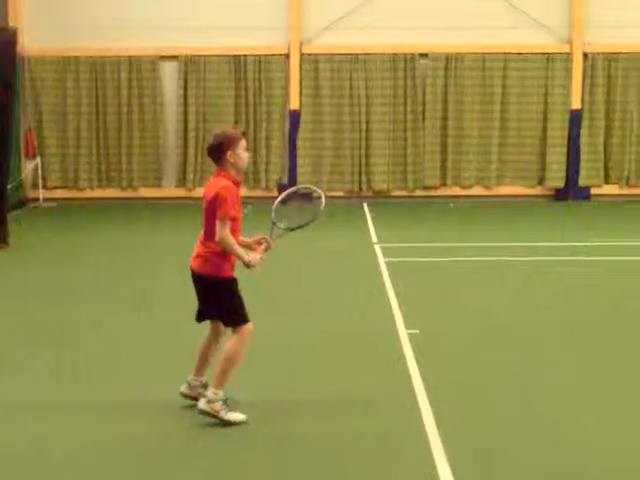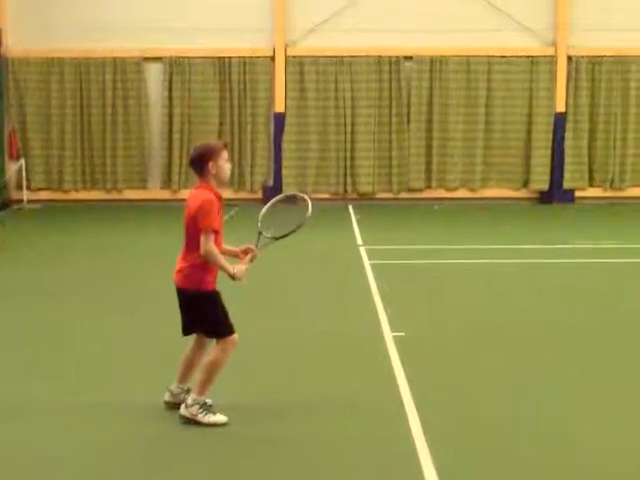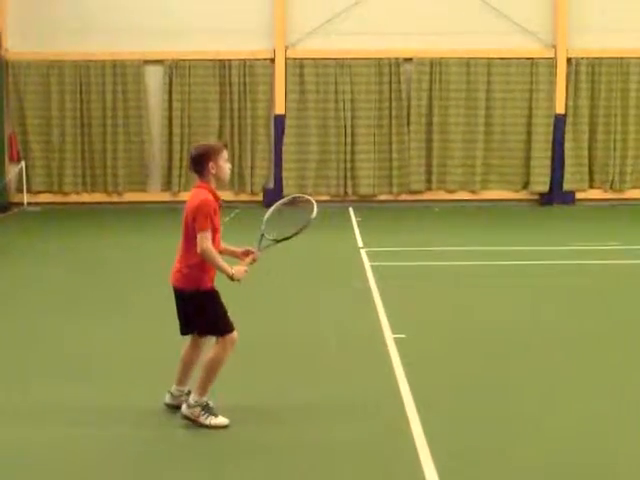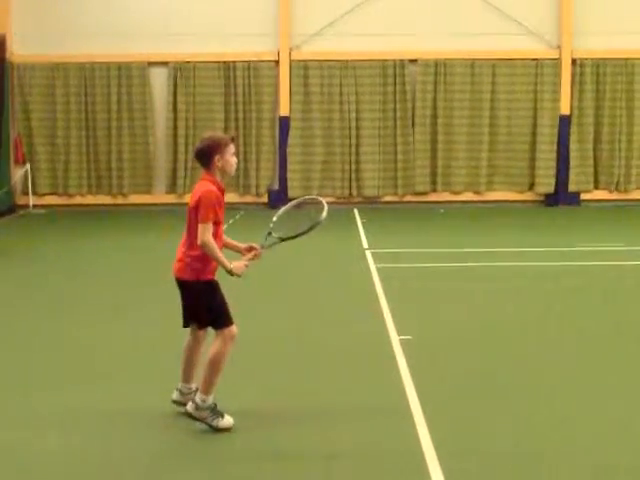
dt=0.3s
person 1, frame 1
left shoulder: (216, 184)
right shoulder: (226, 189)
right elbow: (222, 237)
left wrist: (248, 242)
right wrist: (246, 259)
left hip: (204, 266)
right hip: (216, 270)
left knee: (218, 327)
right knee: (243, 330)
left ankle: (195, 384)
right ankle: (213, 399)
person 1, frame 2
left shoulder: (198, 195)
right shoulder: (208, 201)
right elbow: (206, 250)
left wrist: (234, 251)
right wrist: (232, 271)
left hip: (188, 278)
right hip: (199, 282)
left knee: (204, 337)
right knee: (228, 340)
left ankle: (177, 391)
right ankle: (194, 404)
person 1, frame 3
left shoulder: (201, 196)
right shoulder: (205, 201)
right elbow: (204, 248)
left wrist: (236, 252)
right wrist: (230, 272)
left hip: (185, 279)
right hip: (197, 282)
left knee: (199, 337)
right knee: (227, 338)
left ankle: (178, 393)
right ankle: (196, 404)
person 1, frame 4
left shoulder: (207, 189)
right shoulder: (209, 193)
right elbow: (204, 240)
left wrist: (239, 248)
right wrist: (229, 266)
left hip: (189, 271)
right hip: (198, 273)
left knee: (198, 331)
right knee: (227, 332)
left ankle: (185, 391)
right ankle: (203, 403)
